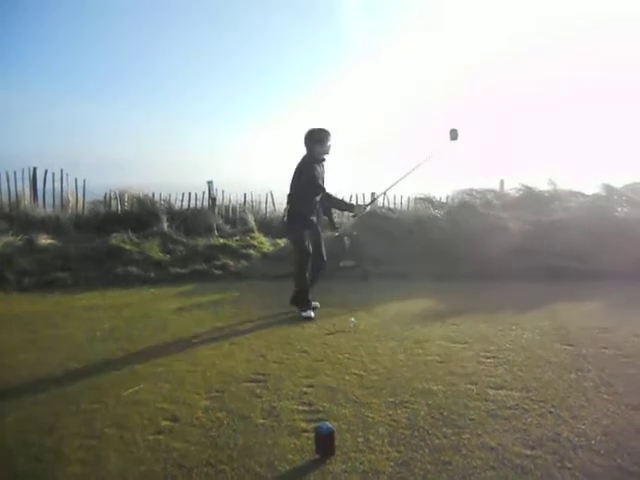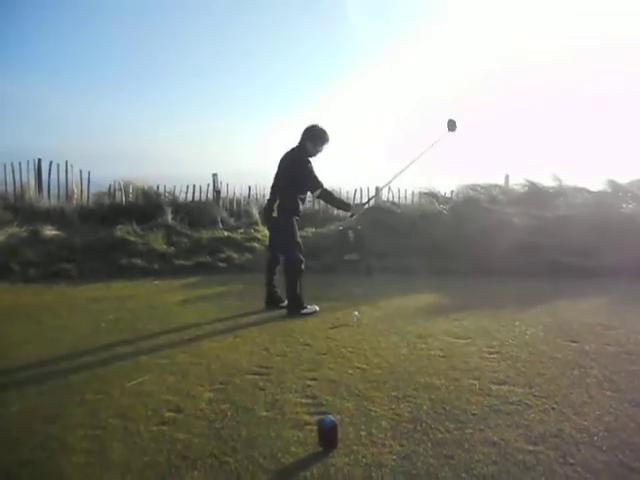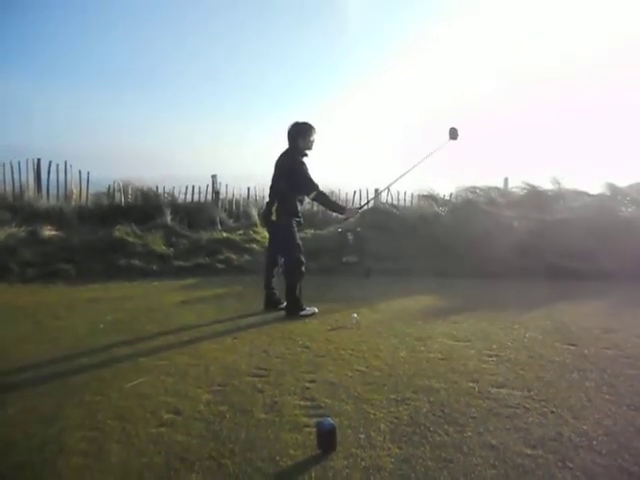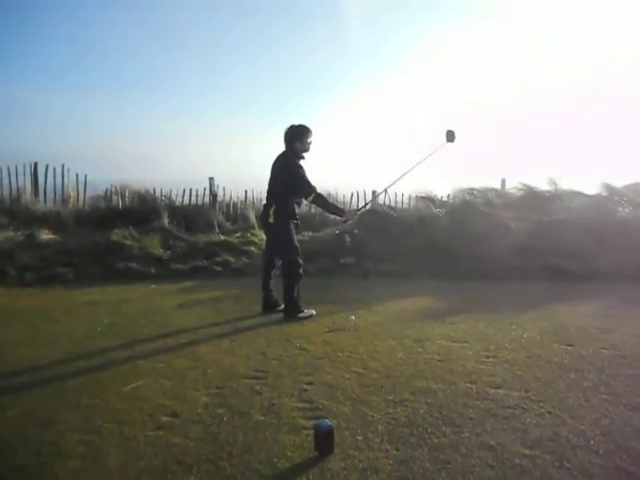
dt=0.7s
person 1, frame 1
left shoulder: (318, 164)
right shoulder: (307, 167)
right elbow: (322, 196)
left wrist: (330, 217)
right wrist: (351, 208)
left hip: (311, 219)
right hip: (298, 220)
left knee: (319, 260)
right knee: (304, 260)
left ankle: (299, 296)
right ankle: (304, 304)
person 1, frame 2
left shoulder: (292, 156)
right shoulder: (301, 161)
right elbow: (320, 192)
right wrist: (348, 207)
left hip: (276, 212)
right hip: (283, 215)
left knee: (276, 256)
right knee: (294, 258)
left ankle: (273, 298)
right ankle: (296, 304)
person 1, frame 3
left shoulder: (288, 158)
right shoulder: (294, 162)
right elbow: (315, 193)
right wrist: (343, 210)
left hip: (276, 215)
right hip: (282, 217)
left knee: (274, 258)
right knee: (295, 260)
left ankle: (272, 300)
right ankle: (294, 306)
person 1, frame 4
left shoulder: (284, 160)
right shoulder: (291, 165)
right elbow: (313, 196)
right wrist: (341, 212)
left hip: (273, 217)
right hip: (280, 219)
left knee: (271, 260)
right knee: (293, 263)
left ankle: (270, 302)
right ankle: (292, 308)
